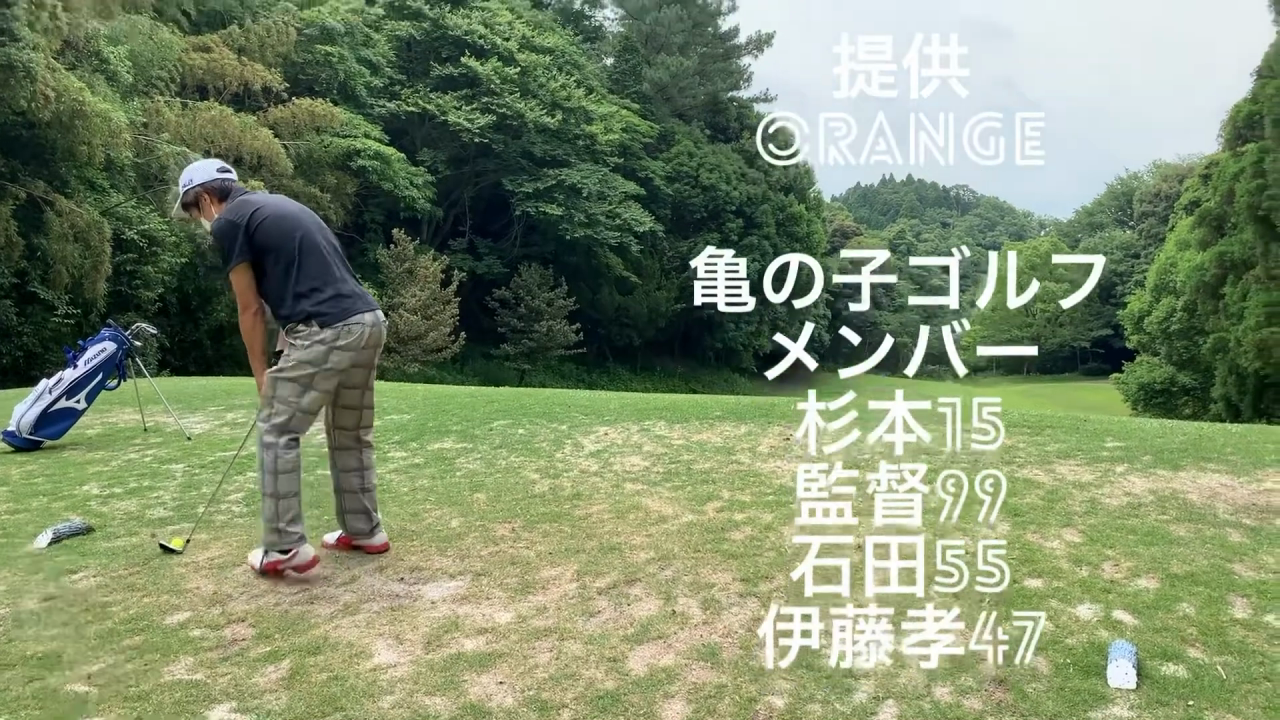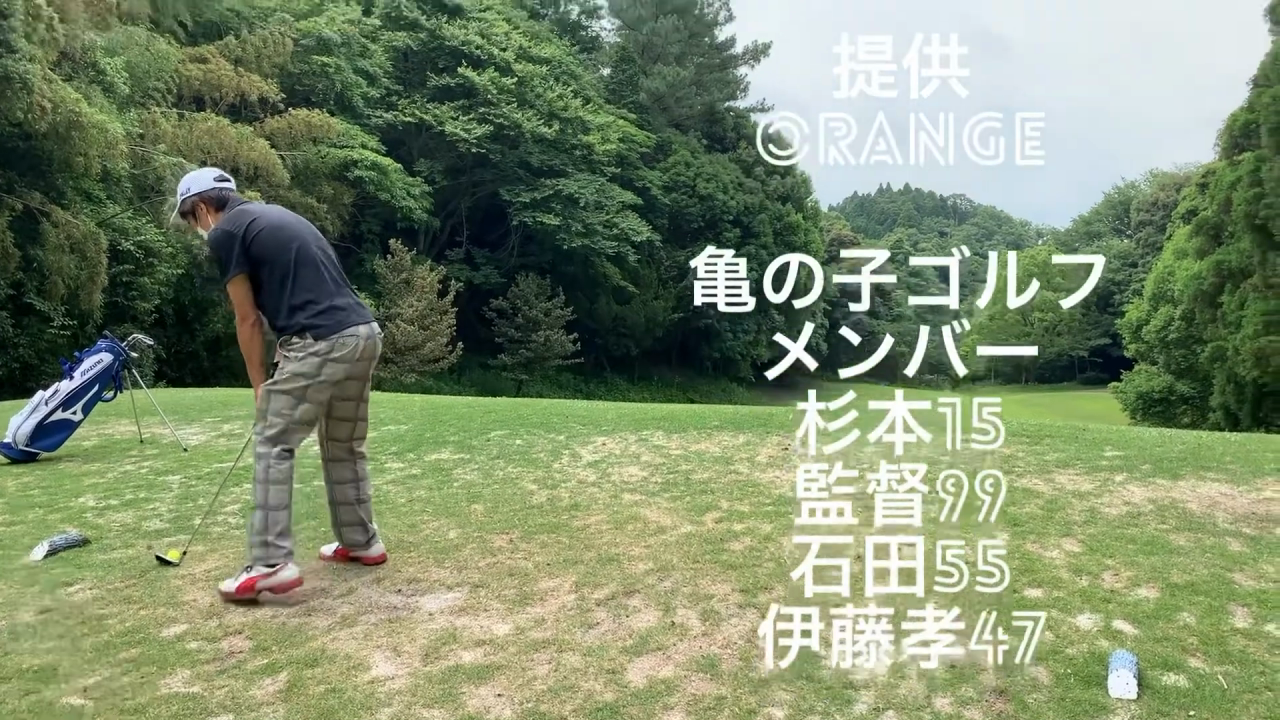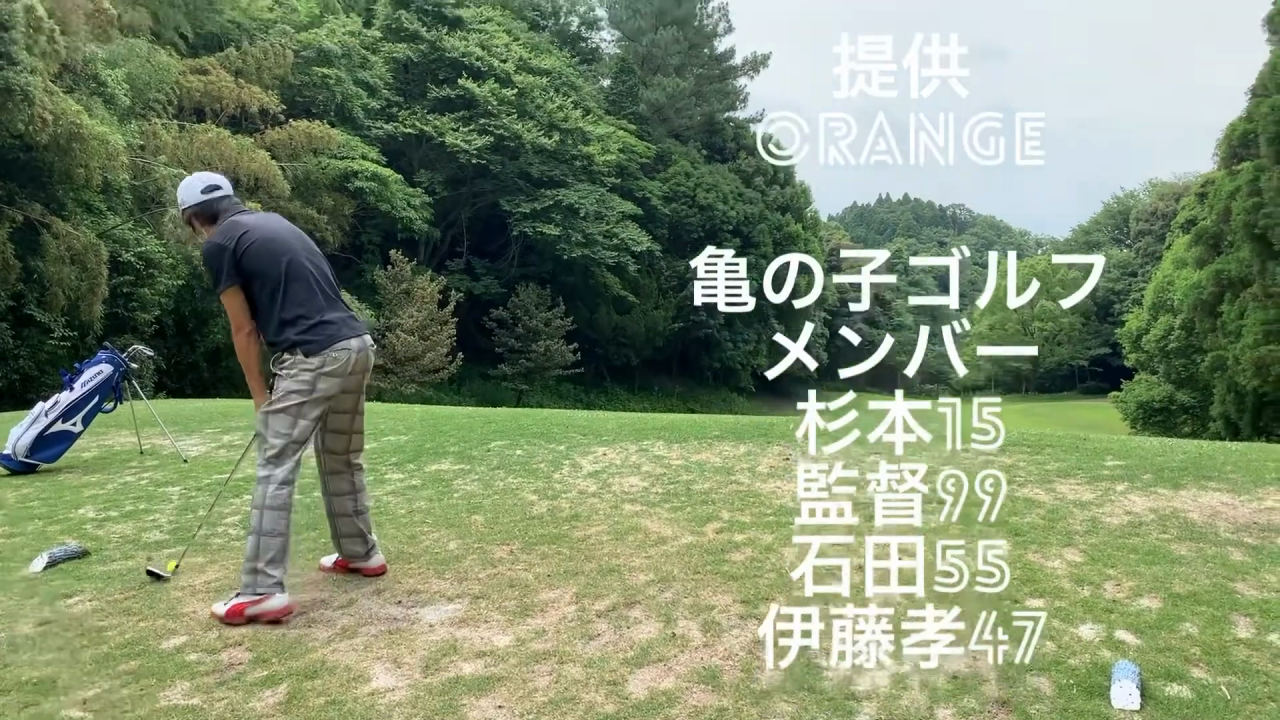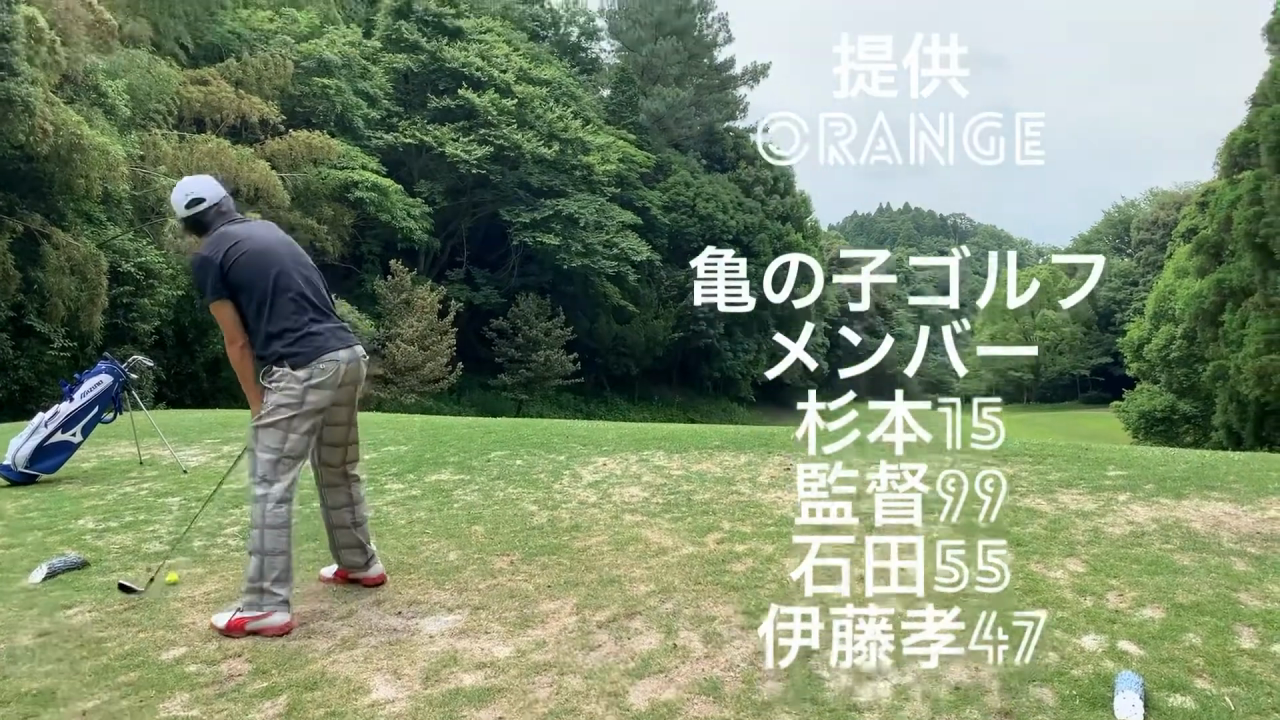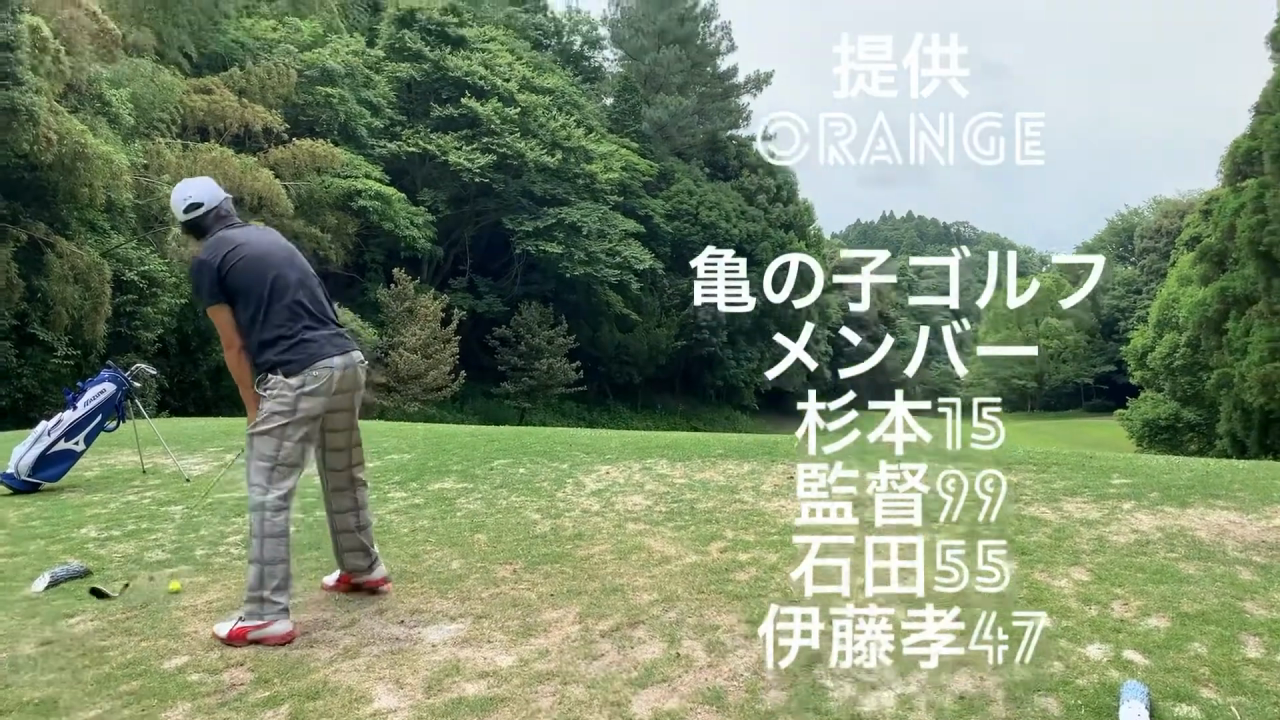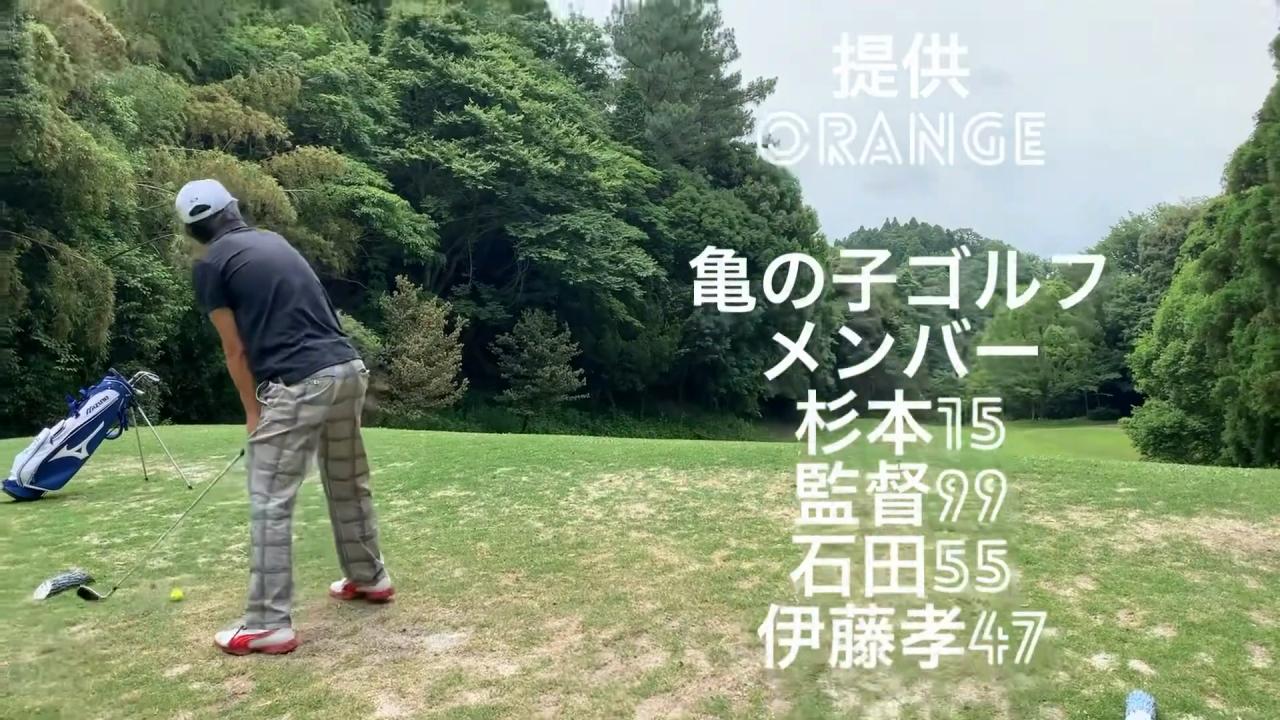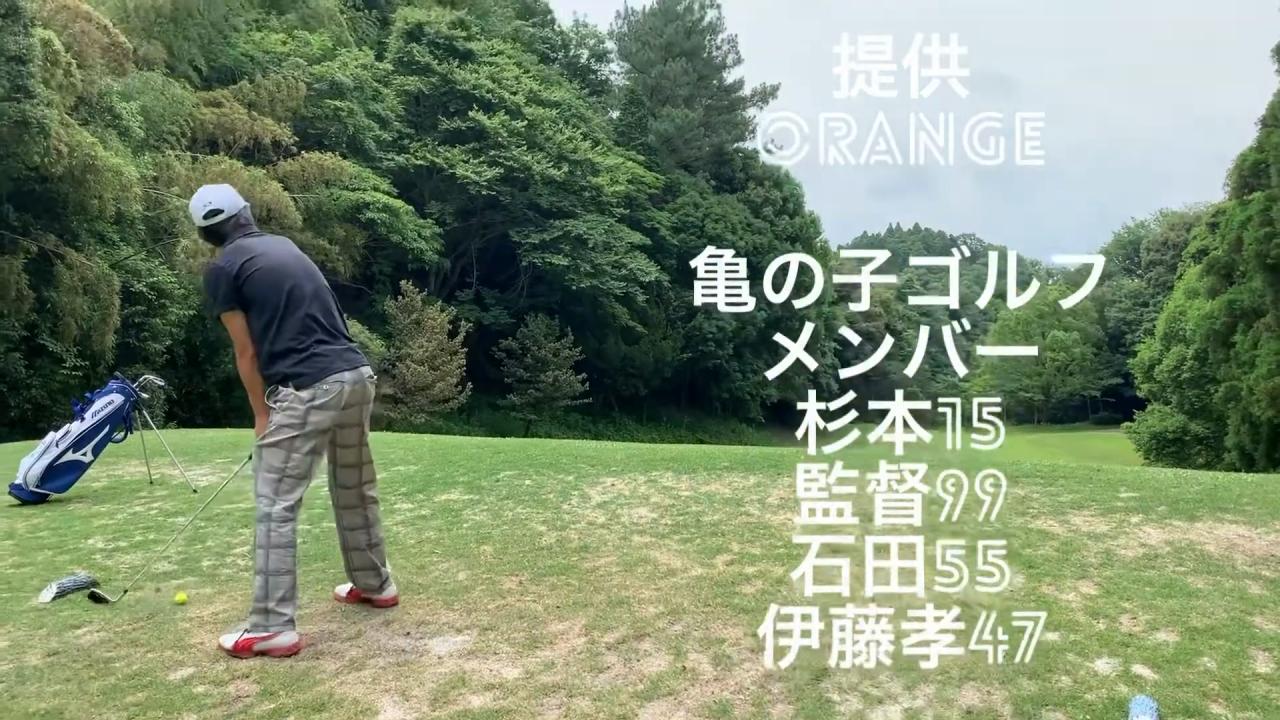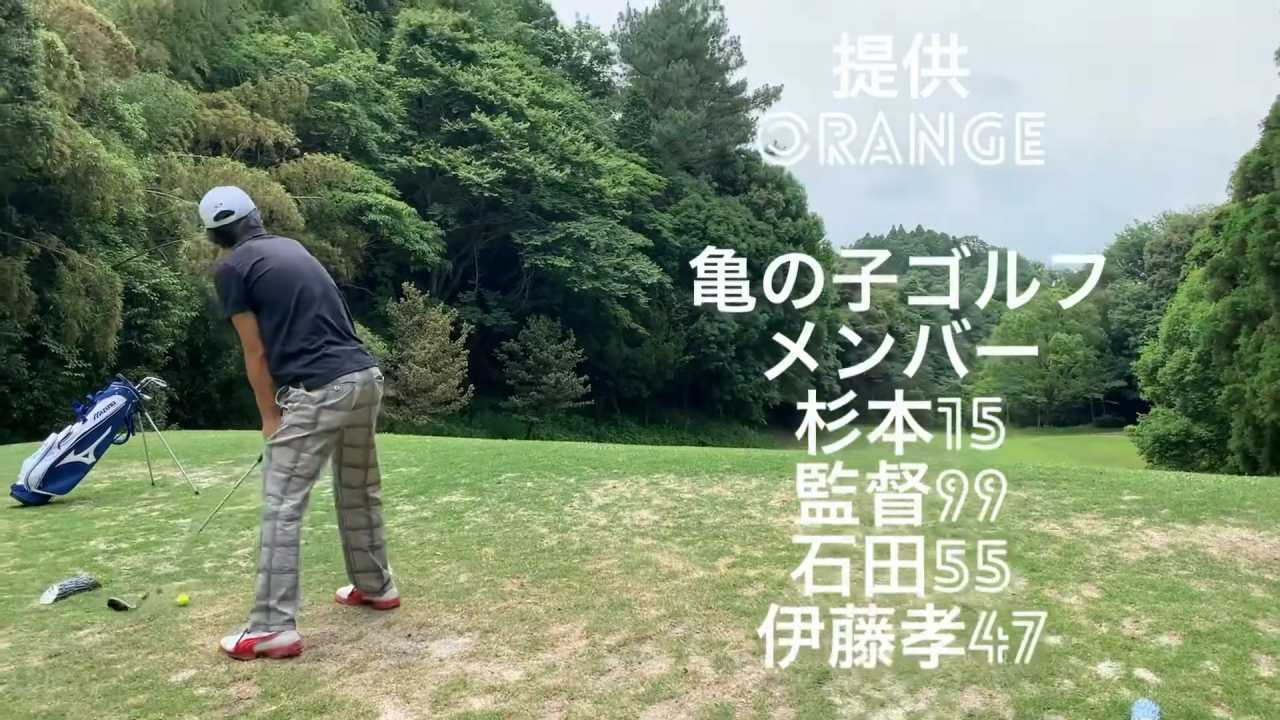
dt=0.1s
person 1, frame 1
left shoulder: (229, 223)
right shoulder: (278, 204)
left elbow: (251, 308)
left wrist: (261, 372)
right wrist: (285, 353)
left hip: (326, 330)
right hip: (369, 320)
left knee: (278, 434)
right knee: (351, 435)
left ankle: (287, 544)
right ankle: (365, 530)
person 1, frame 2
left shoulder: (225, 233)
right shoulder: (274, 215)
left elbow: (248, 319)
left wrist: (259, 384)
right wrist: (282, 363)
left hip: (321, 343)
right hip: (364, 332)
left knee: (273, 447)
right knee: (345, 447)
left ankle: (271, 563)
right ankle: (361, 541)
person 1, frame 3
left shoulder: (218, 245)
right shoulder: (273, 222)
left elbow: (245, 330)
left wrist: (260, 394)
right wrist: (271, 389)
left hip: (314, 358)
right hip: (357, 344)
left knee: (275, 471)
right knee: (342, 459)
left ankle: (263, 590)
right ankle: (361, 552)
person 1, frame 4
left shoulder: (207, 257)
right shoulder: (267, 230)
left elbow: (238, 342)
left wrist: (256, 403)
right wrist: (266, 397)
left hip: (304, 370)
right hip: (349, 355)
left knee: (271, 487)
right knee: (339, 471)
left ankle: (266, 606)
right ankle: (360, 563)
person 1, frame 5
left shoulder: (206, 262)
right shoulder: (270, 236)
left elbow: (235, 346)
left wrist: (253, 405)
right wrist: (263, 401)
left hip: (298, 377)
right hip: (347, 361)
left knee: (268, 496)
right knee: (344, 476)
left ankle: (267, 615)
right ankle: (363, 567)
person 1, frame 6
left shoulder: (209, 266)
right shoulder: (275, 242)
left elbow: (236, 351)
left wrist: (253, 412)
right wrist: (264, 408)
left hip: (299, 385)
right hip: (348, 369)
left knee: (270, 505)
right knee: (349, 485)
left ankle: (268, 624)
right ankle: (369, 577)
person 1, frame 7
left shoulder: (221, 269)
right shoulder: (285, 247)
left elbow: (247, 353)
left wrist: (262, 415)
right wrist: (271, 410)
left hip: (307, 390)
right hip: (356, 375)
left knee: (275, 508)
right knee: (356, 490)
left ankle: (273, 626)
right ankle: (374, 583)
person 1, frame 8
left shoulder: (231, 269)
right shoulder: (293, 249)
left elbow: (257, 353)
left wrist: (269, 416)
right wrist: (280, 411)
left hip: (317, 390)
right hip: (364, 376)
left knee: (282, 508)
right knee: (360, 492)
left ankle: (273, 626)
right ankle: (375, 586)
